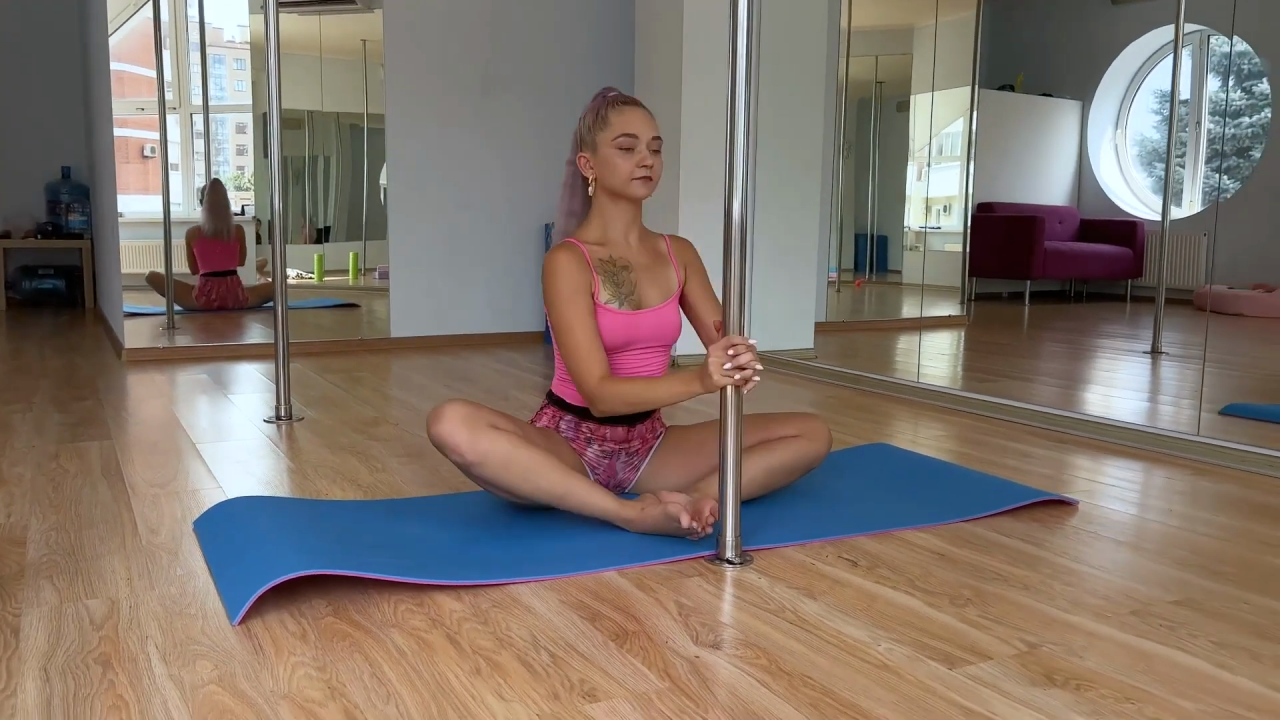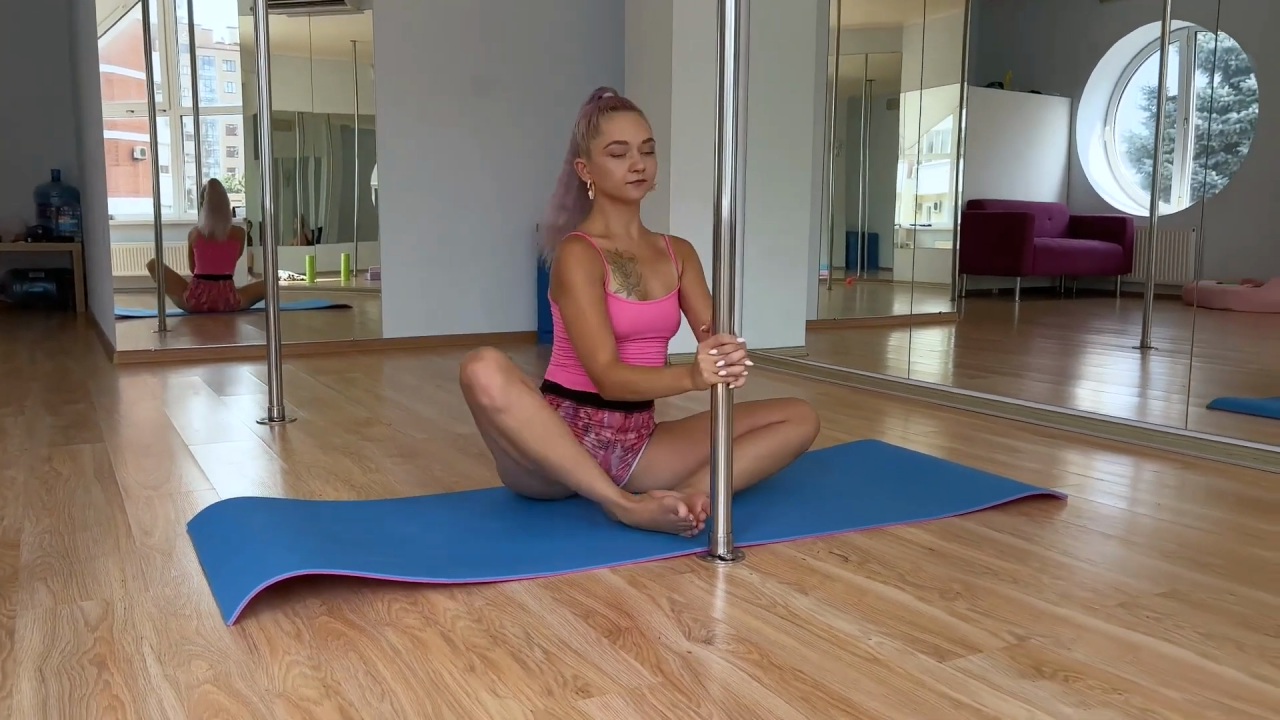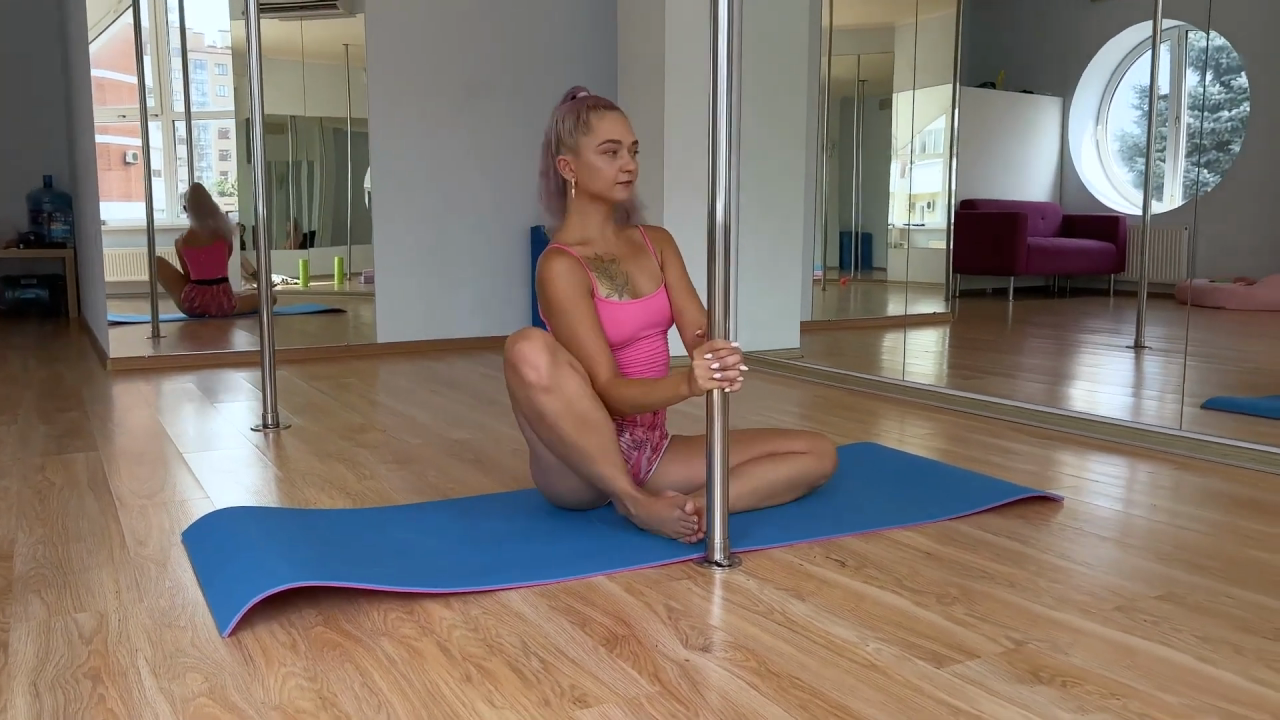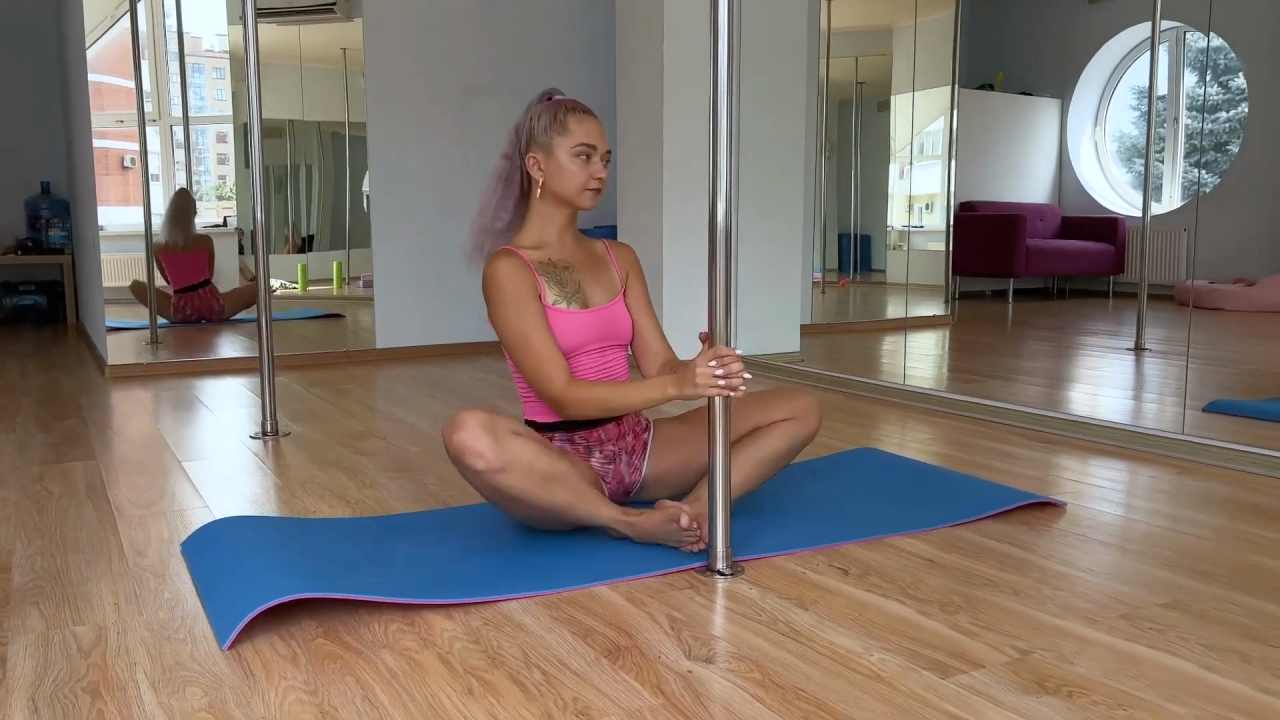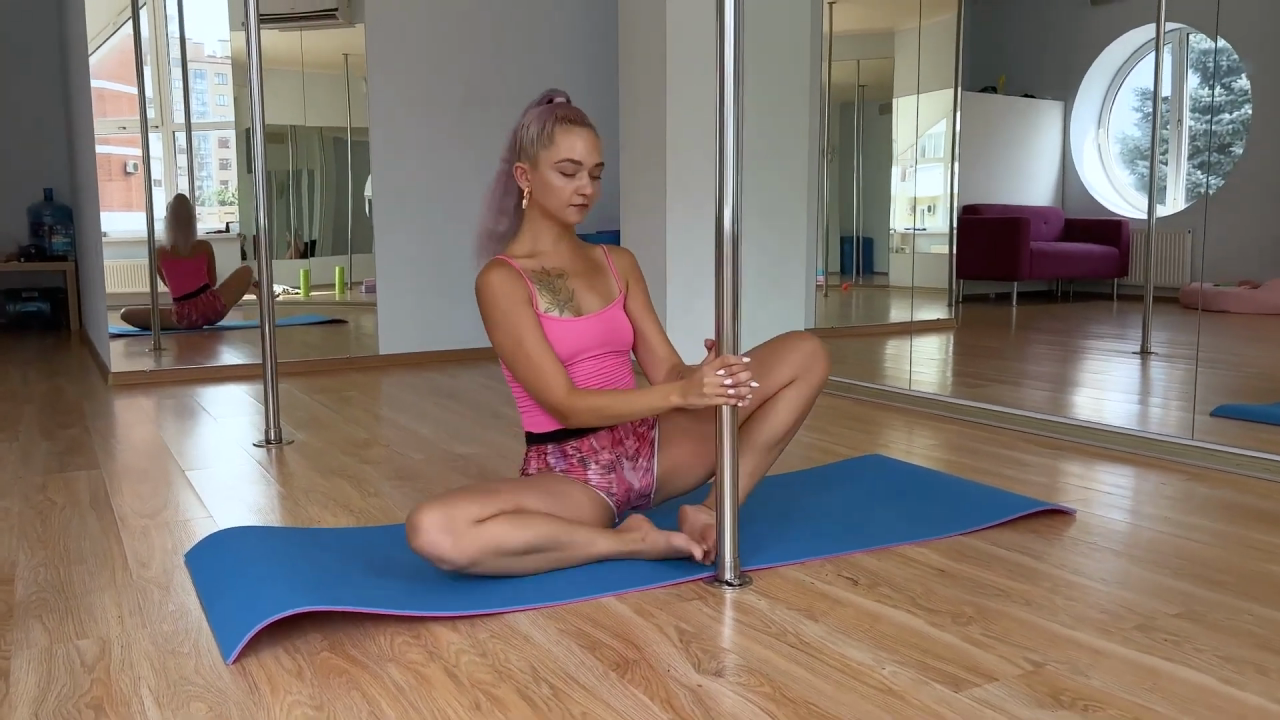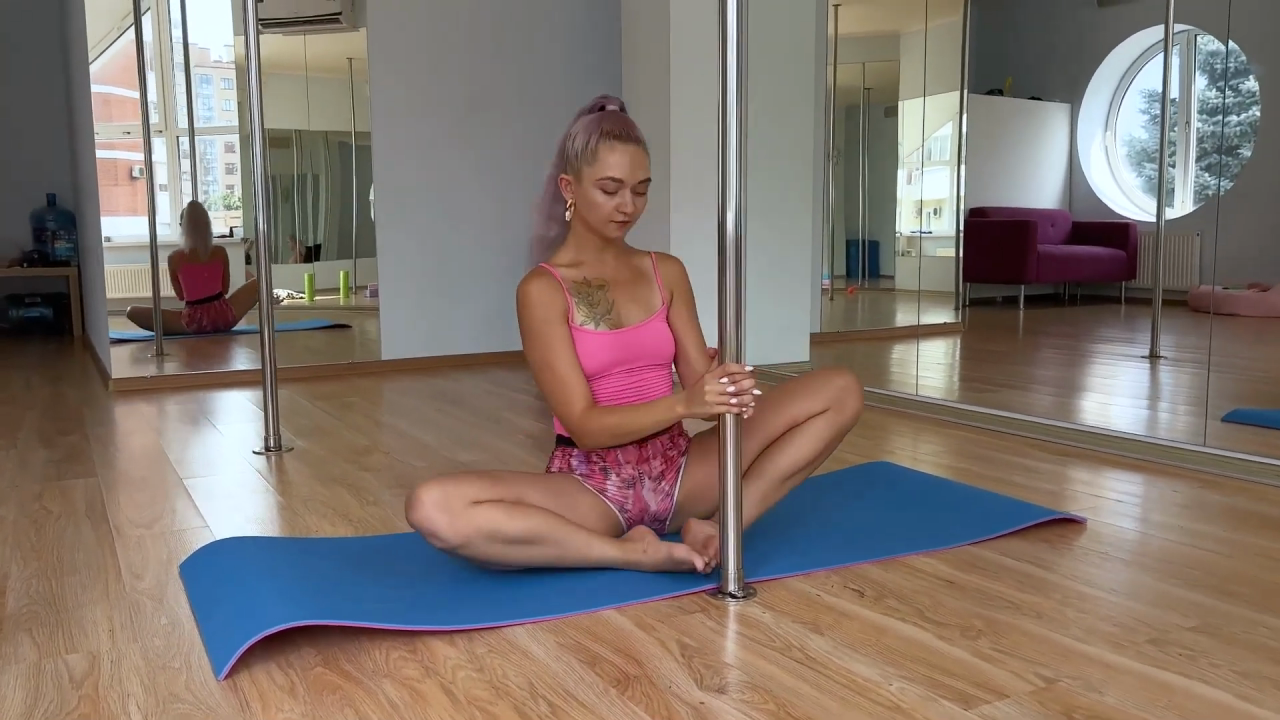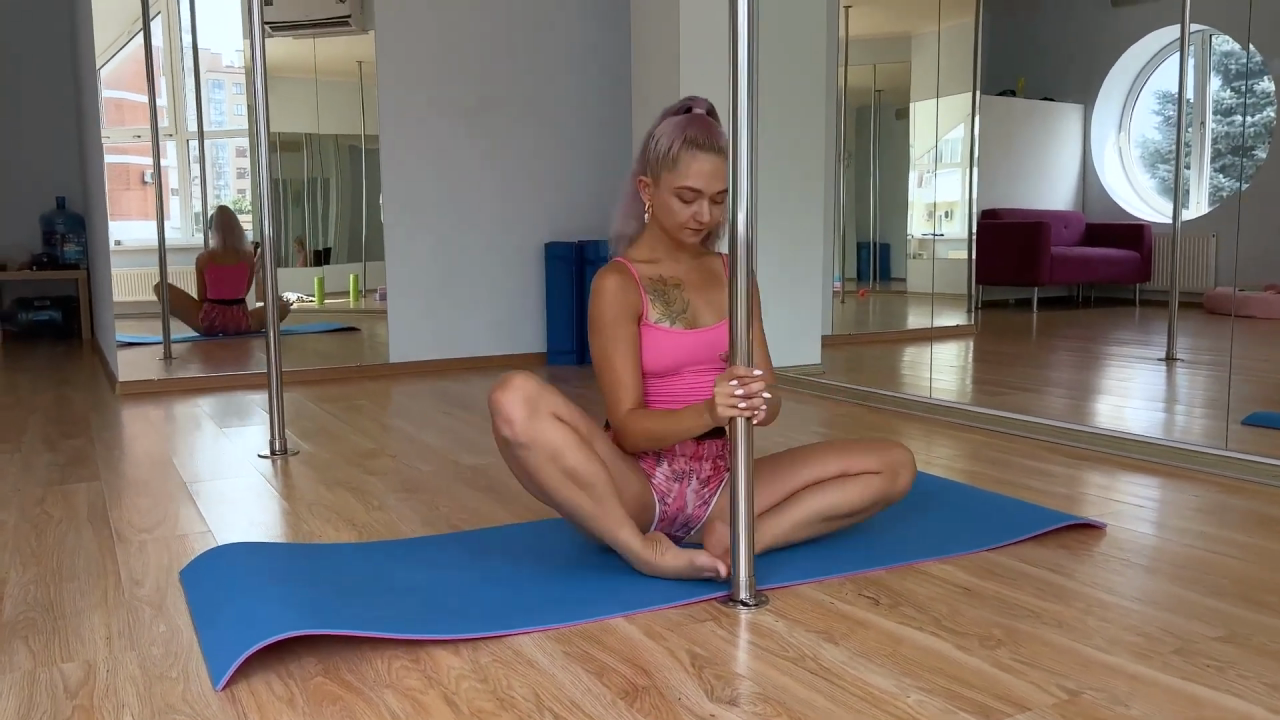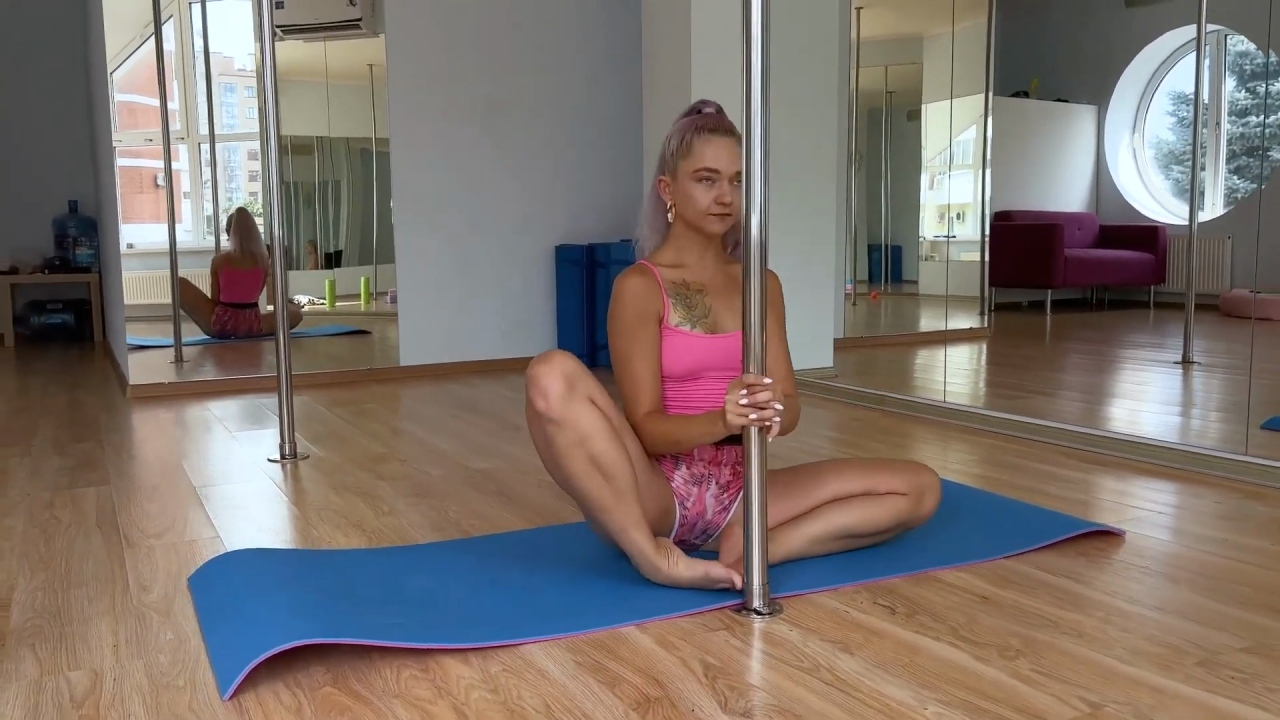
dt=0.3s
person 1, frame 1
left shoulder: (679, 254)
right shoulder: (568, 262)
left elbow: (724, 348)
right elbow: (598, 392)
left wrist: (737, 362)
right wrist: (698, 380)
left hip: (646, 446)
right hip: (567, 447)
left knee: (812, 435)
right knee: (450, 423)
right ankle: (630, 512)
person 1, frame 2
left shoulder: (678, 253)
right shoulder: (578, 254)
left elbow: (715, 342)
right elbow: (607, 375)
left wrist: (727, 358)
right wrist: (689, 376)
left hip: (639, 443)
right hip: (564, 440)
left knee: (800, 419)
right knee: (484, 369)
left ankle: (687, 495)
right ankle: (625, 504)
person 1, frame 3
left shoulder: (657, 243)
right shoulder: (561, 266)
left elbow: (699, 336)
right elbow: (610, 392)
left wrist: (718, 356)
right wrist: (687, 382)
left hip: (652, 445)
right hip: (583, 465)
left knee: (819, 454)
right knee: (528, 349)
left ankle: (693, 505)
right ankle: (638, 503)
person 1, frame 4
left shoulder: (619, 258)
right shoulder: (508, 269)
left elbow: (660, 363)
right elbow: (563, 396)
left wrist: (704, 370)
right wrist: (678, 386)
left hip: (635, 447)
right hip: (563, 467)
left knee: (800, 409)
right knee: (467, 436)
left ankle: (692, 508)
right ankle: (630, 520)
person 1, frame 5
left shoulder: (618, 263)
right shoulder: (502, 280)
left elbow: (666, 369)
right elbow: (566, 405)
left wrist: (707, 378)
right wrist: (680, 394)
left hip: (650, 451)
right hip: (570, 478)
left knee: (806, 353)
right knee: (433, 534)
left ankle: (713, 513)
right ankle: (629, 542)
person 1, frame 6
left shoulder: (667, 272)
right shoulder: (542, 289)
left elbow: (698, 383)
right elbow: (584, 425)
left wrist: (724, 388)
right wrist: (685, 404)
left hip: (675, 472)
right hip: (590, 486)
left knee: (841, 392)
right knee: (431, 508)
left ankle: (718, 527)
right ankle: (628, 552)
person 1, frame 7
left shoulder: (735, 276)
right shoulder: (617, 283)
left elbow: (770, 398)
right elbow: (629, 426)
left wrist: (757, 401)
right wrist: (708, 413)
left hip: (714, 481)
right hip: (633, 484)
left knee: (895, 466)
right knee: (514, 397)
left ankle: (736, 541)
right ankle: (644, 550)
person 1, frame 8
left shoulder: (762, 285)
right shoulder: (639, 286)
left elbow: (789, 408)
right elbow: (646, 429)
left wrist: (769, 411)
right wrist: (721, 420)
left hip: (733, 487)
right hip: (654, 490)
left knee: (920, 489)
right knee: (552, 374)
left ankle: (751, 548)
right ankle: (655, 557)
